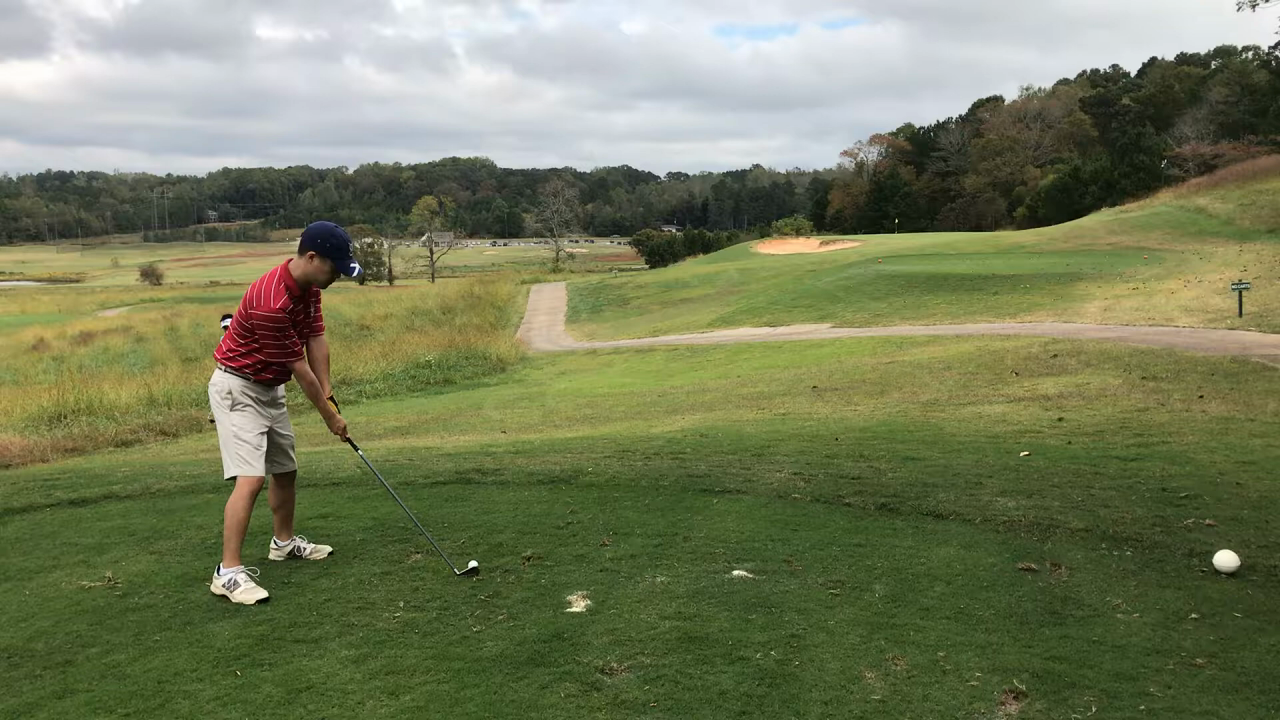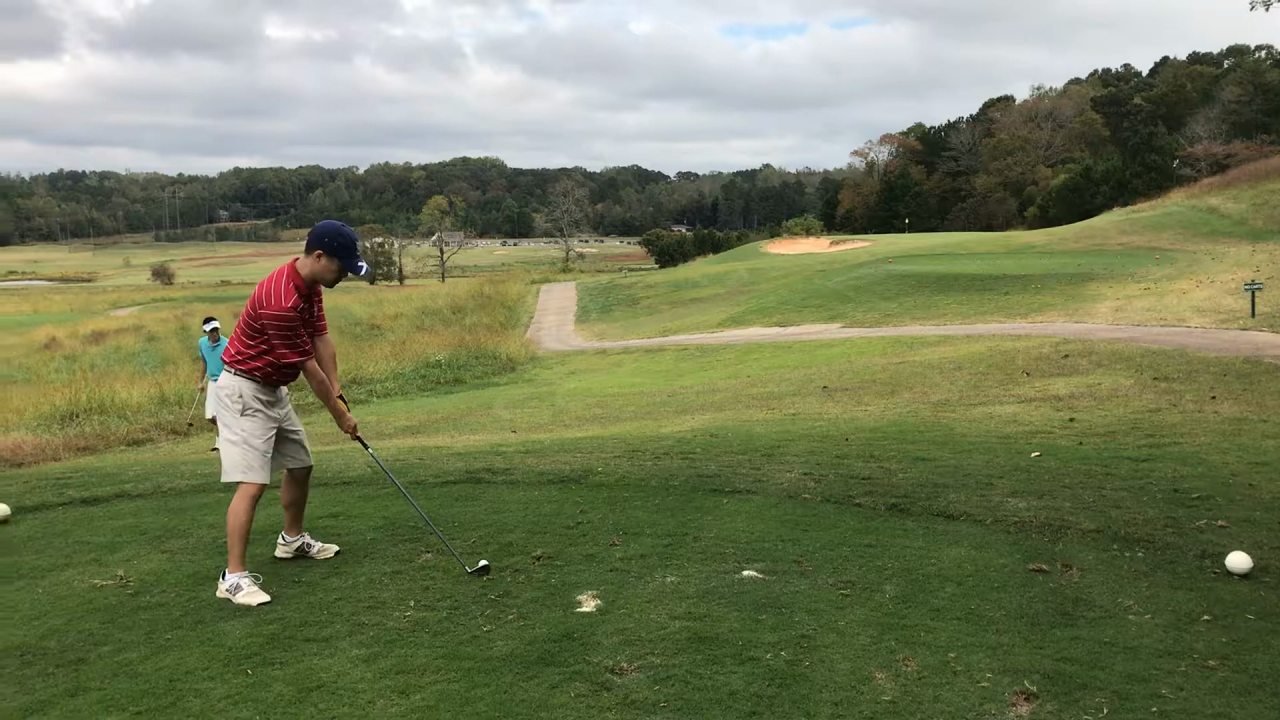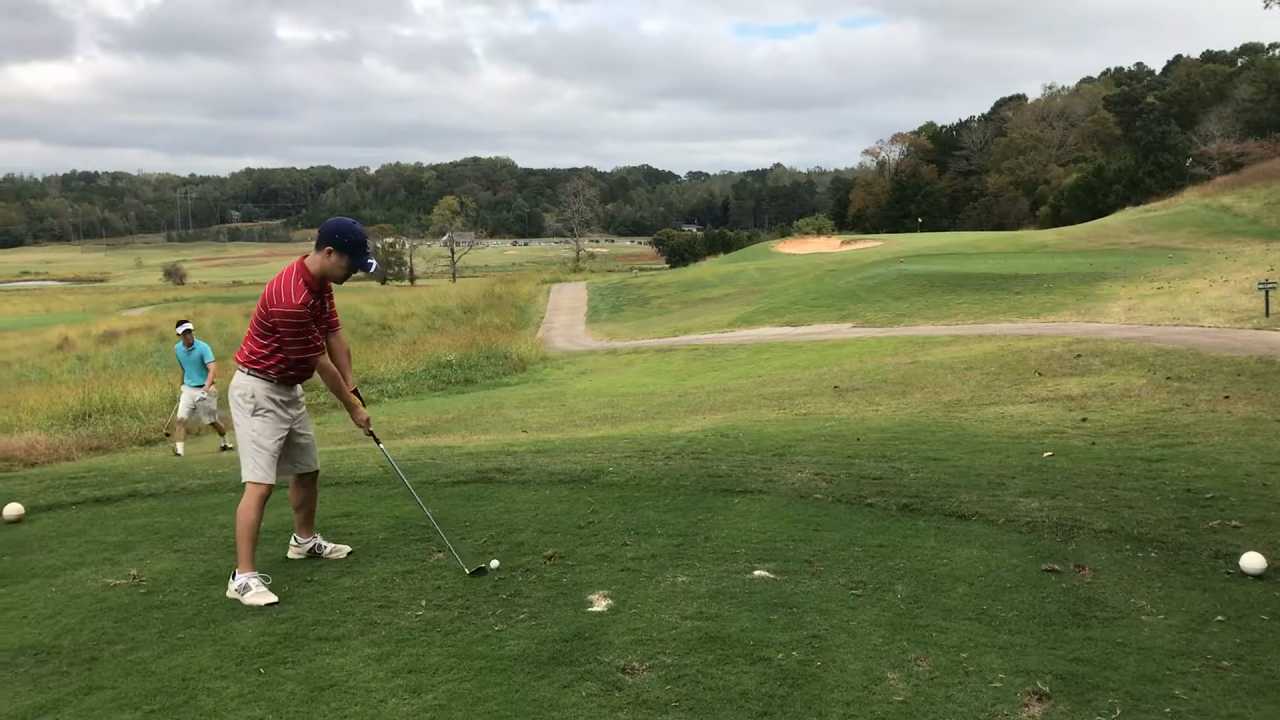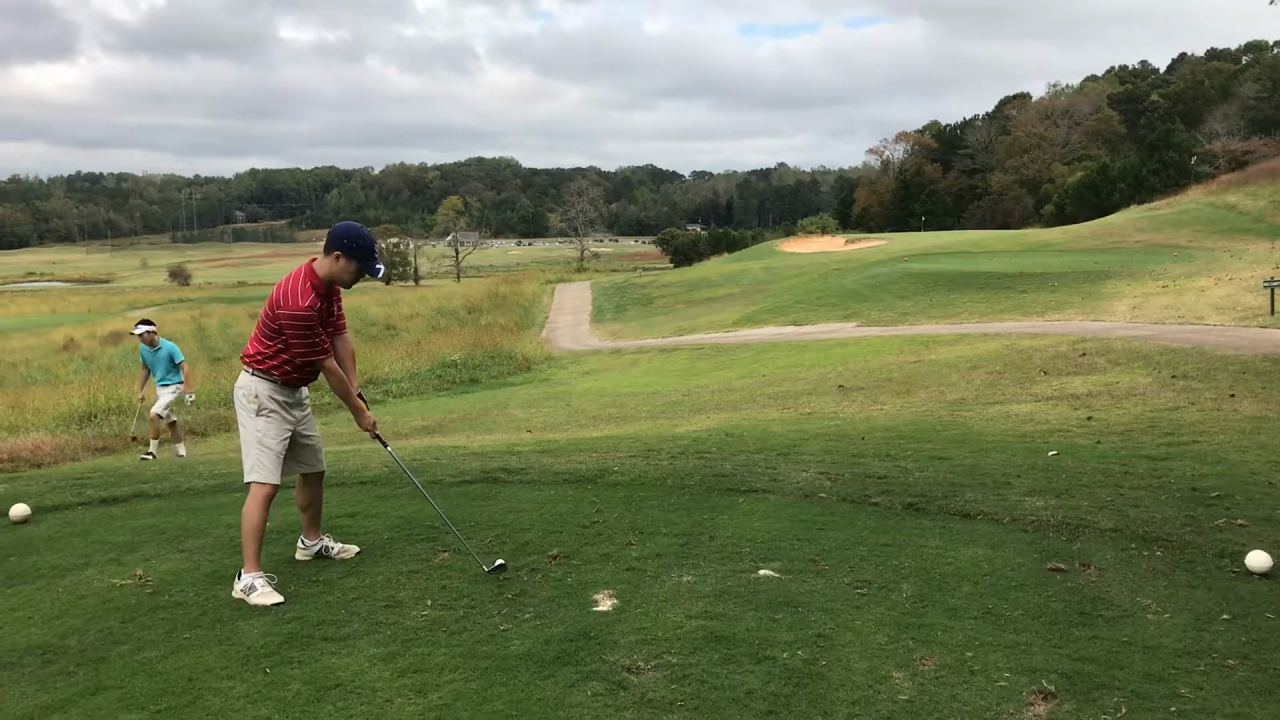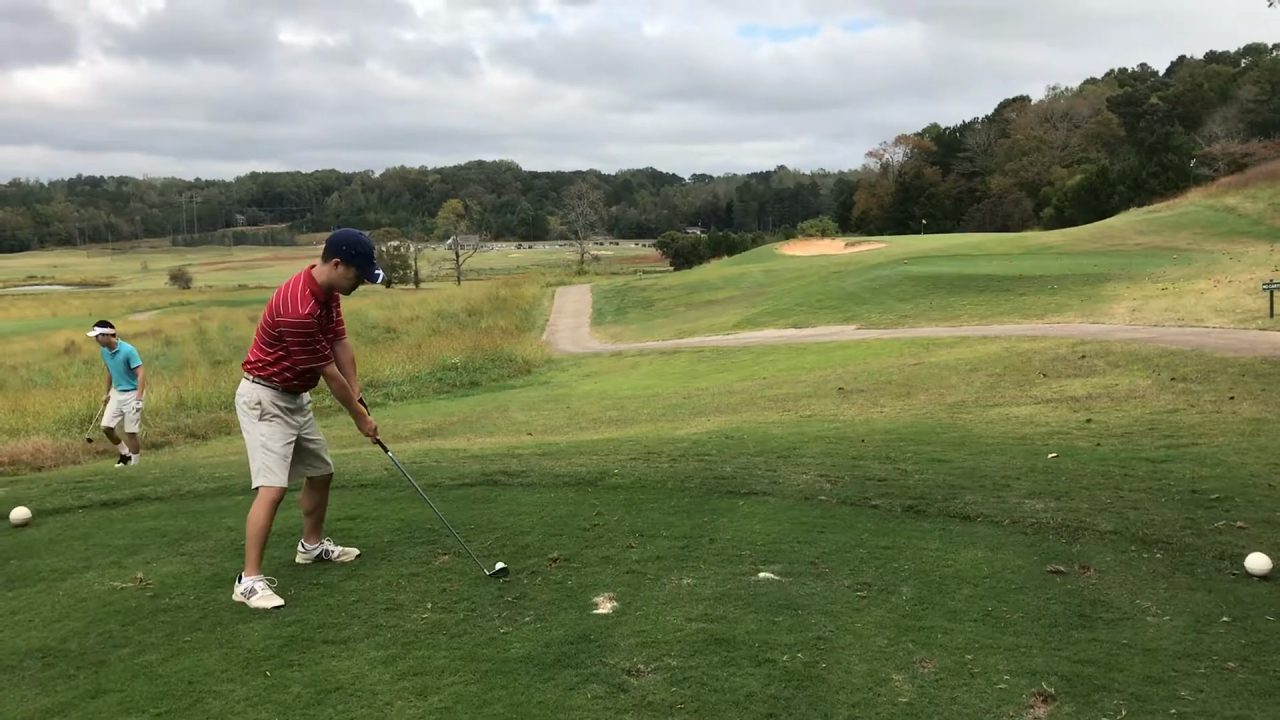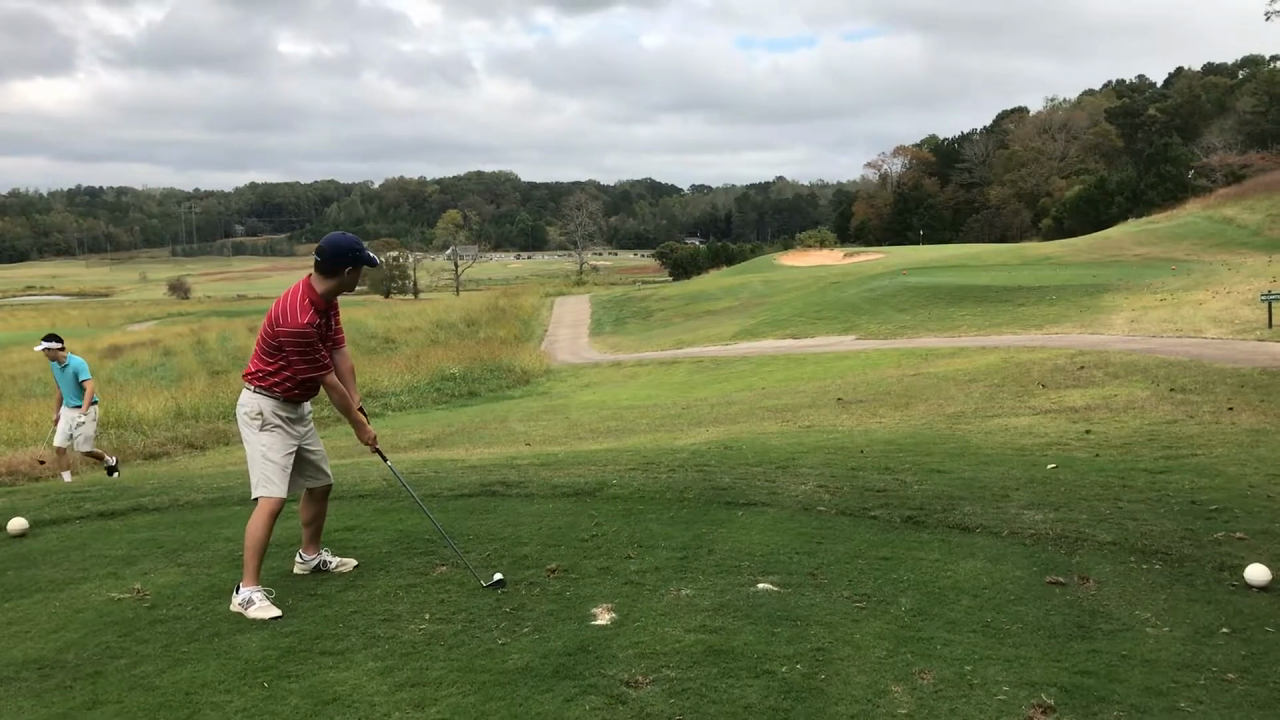
dt=0.4s
person 1, frame 1
left shoulder: (309, 286)
right shoulder: (271, 302)
left elbow: (316, 342)
right elbow: (299, 368)
left wrist: (328, 396)
right wrist: (329, 416)
left hip: (269, 388)
right hip: (237, 388)
left knee: (285, 469)
right knee: (251, 478)
left ankle: (284, 541)
right ankle: (229, 571)
person 1, frame 2
left shoulder: (311, 286)
right shoulder: (281, 301)
left elbow: (321, 341)
right elbow: (308, 367)
left wrist: (339, 396)
right wrist: (339, 415)
left hip: (272, 389)
right hip: (244, 391)
left knee: (300, 465)
right knee: (251, 484)
left ankle: (292, 538)
right ankle: (234, 576)
person 1, frame 3
left shoulder: (321, 283)
right shoulder: (290, 298)
left elbow: (335, 336)
right elbow: (320, 362)
left wrist: (353, 390)
right wrist: (352, 408)
left hip: (288, 389)
right hip: (259, 391)
left knee: (306, 469)
right knee: (260, 483)
left ankle: (304, 540)
right ankle: (243, 576)
person 1, frame 4
left shoulder: (329, 285)
right shoulder: (298, 301)
left elbow: (341, 340)
right elbow: (327, 366)
left wrist: (358, 393)
right wrist: (358, 412)
left hip: (294, 390)
right hip: (264, 392)
left knee: (312, 469)
right knee: (265, 484)
left ankle: (312, 541)
right ankle: (249, 576)
person 1, frame 5
left shoulder: (327, 292)
right shoulder: (298, 309)
left elbow: (341, 345)
right elbow: (328, 372)
left wrist: (359, 398)
right wrist: (360, 417)
left hip: (295, 396)
right hip: (265, 398)
left knee: (320, 472)
right knee: (272, 488)
left ankle: (313, 544)
right ankle: (249, 579)
person 1, frame 6
left shoulder: (326, 300)
right shoulder: (298, 319)
left elbow: (340, 355)
right elbow: (329, 382)
left wrist: (359, 407)
right wrist: (359, 426)
left hip: (296, 407)
right hip: (267, 409)
left knee: (319, 482)
right knee: (271, 498)
left ankle: (310, 555)
right ankle: (247, 590)
